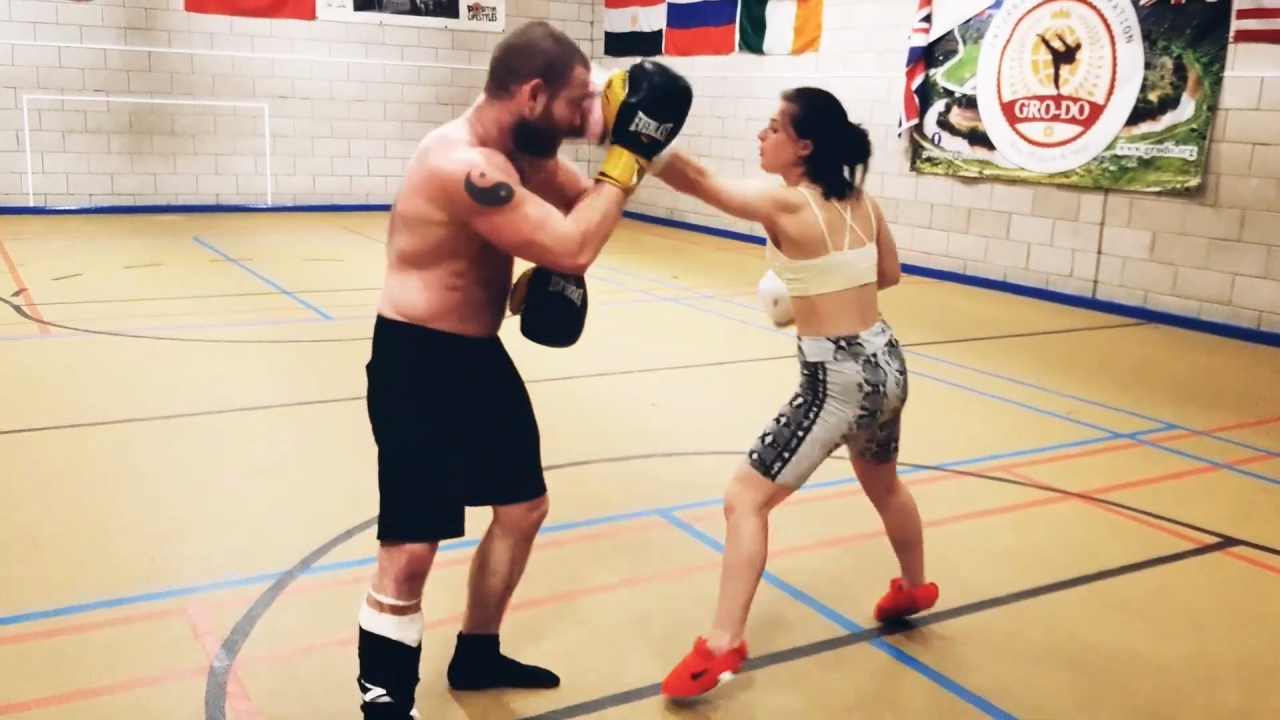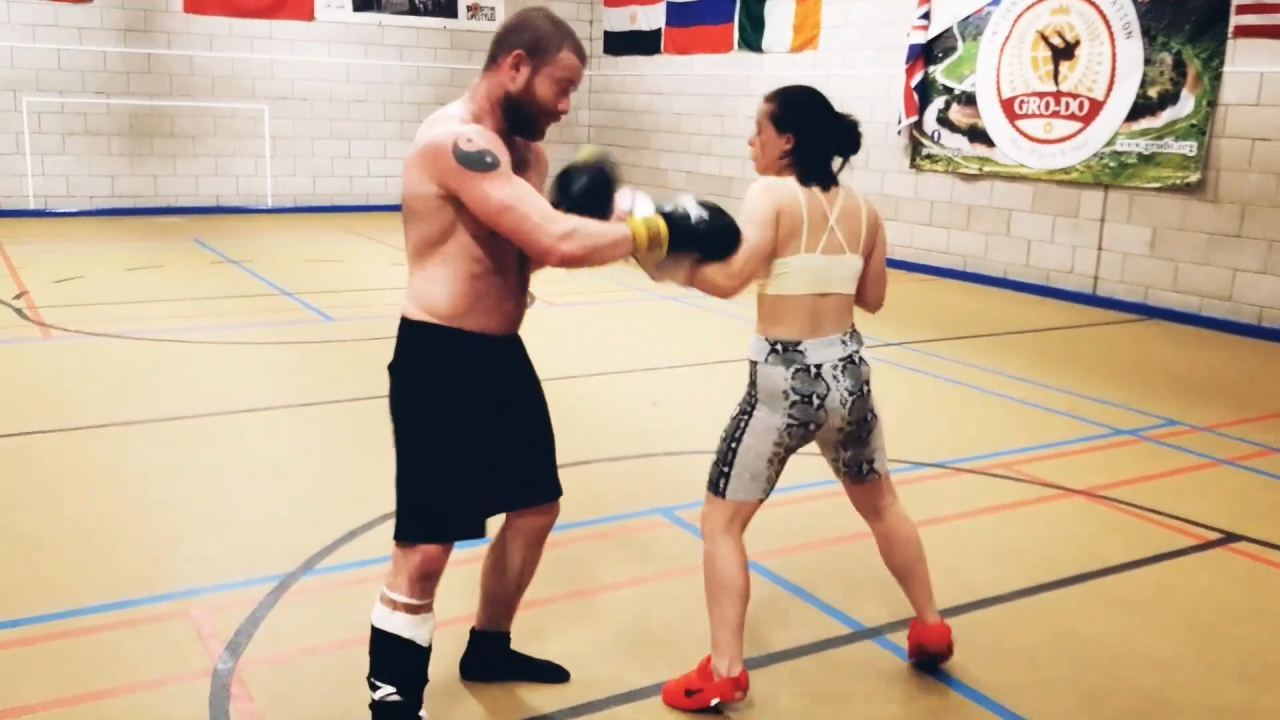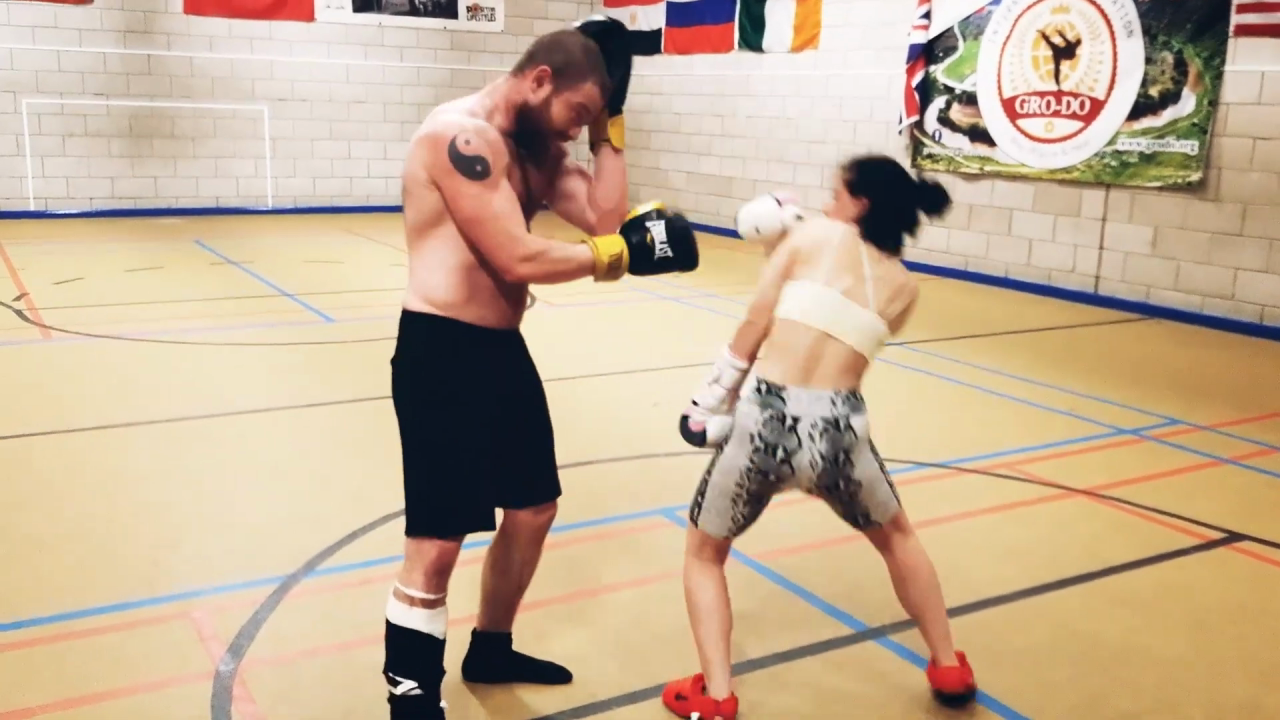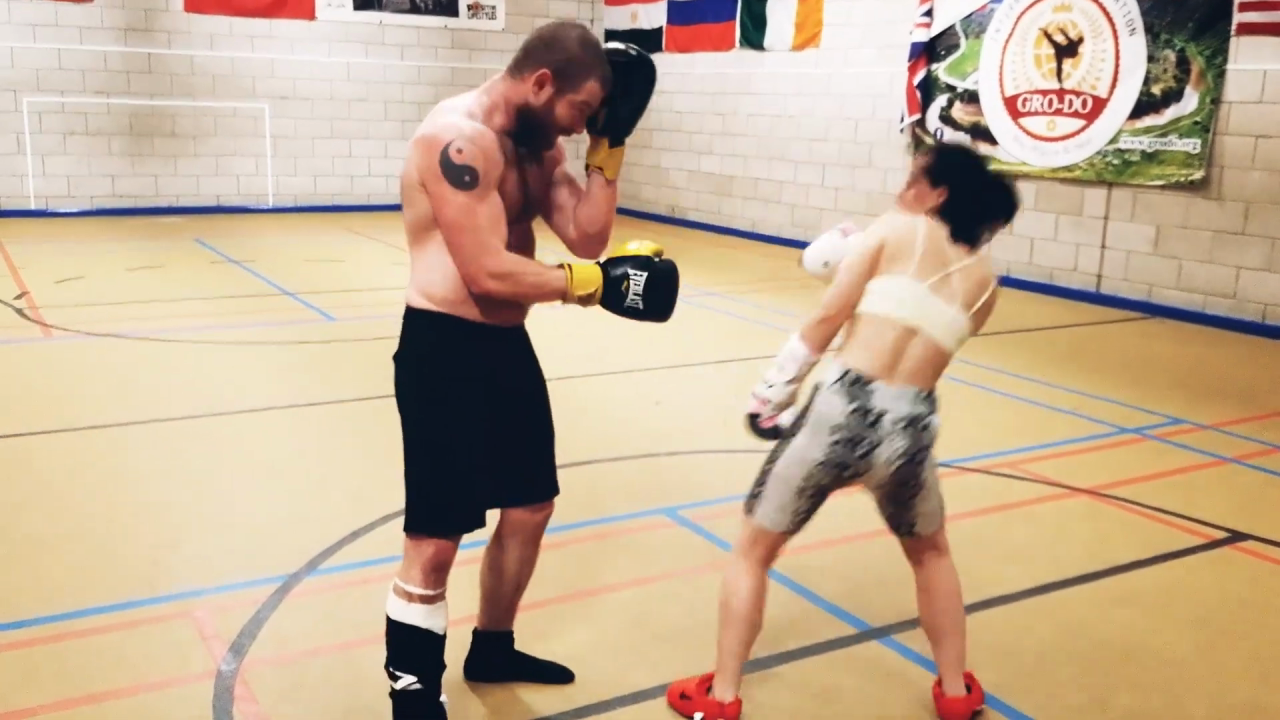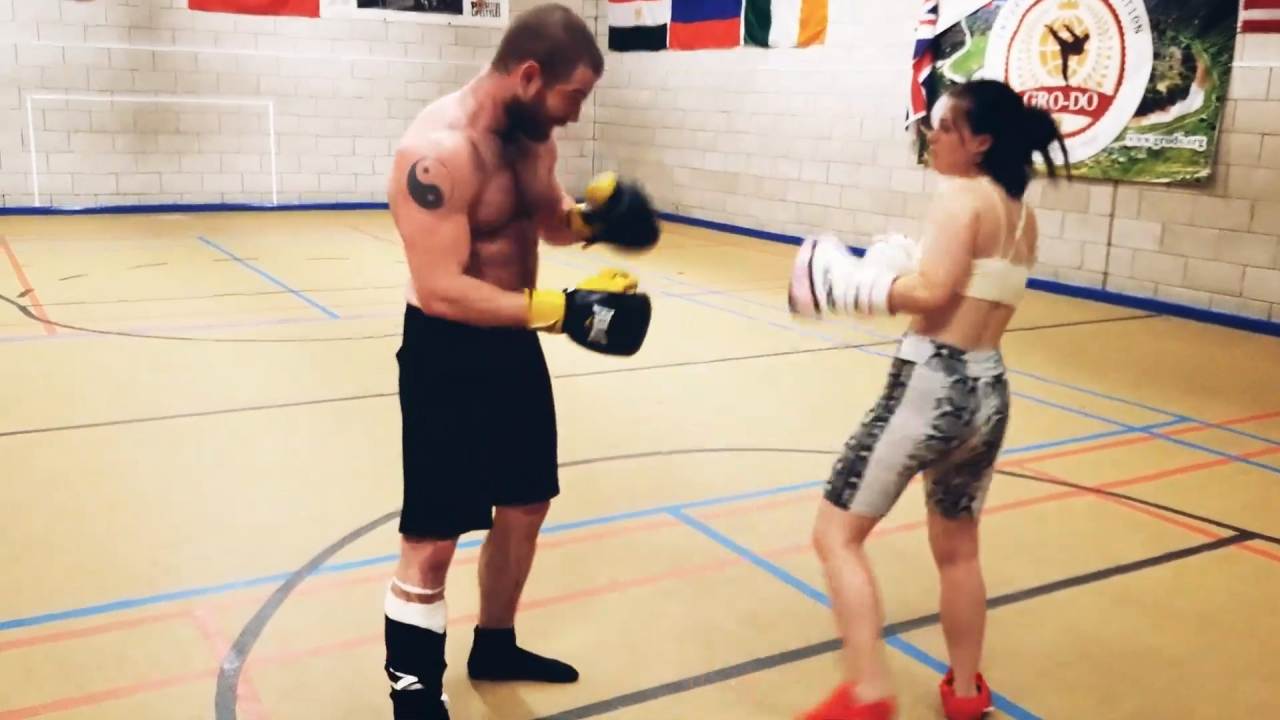
dt=0.2s
person 1, frame 1
left shoulder: (524, 141)
right shoulder: (464, 167)
left elbow: (580, 203)
right elbow: (574, 246)
left wrist: (560, 277)
right wrist: (629, 154)
left hip: (481, 353)
right hip: (416, 365)
left knee: (523, 508)
right knee: (410, 550)
left ankle: (476, 653)
person 1, frame 2
left shoulder: (519, 141)
right shoulder: (456, 141)
left elbow: (539, 238)
right elbow: (557, 243)
right wrist: (660, 230)
left hip: (501, 355)
right hip: (439, 364)
left knee: (535, 510)
right knee: (425, 551)
left ankle: (488, 648)
person 1, frame 3
left shoulder: (540, 150)
right shoulder: (462, 134)
left elbow: (600, 217)
right elbow: (519, 257)
left wrist: (612, 122)
right wrist: (624, 251)
left hip: (503, 349)
right hip: (441, 354)
left knee: (533, 510)
right knee: (435, 545)
left ankle: (490, 650)
person 1, frame 4
left shoulder: (536, 147)
right shoulder: (458, 138)
left elbow: (588, 236)
right elbow: (491, 272)
left wrist: (610, 141)
right wrist: (600, 283)
left hip: (507, 346)
right hip: (444, 352)
left knee: (529, 509)
right knee: (434, 543)
left ankle: (492, 648)
person 1, frame 5
left shoulder: (531, 138)
right shoulder: (440, 148)
left elbow: (550, 225)
right elbow: (440, 288)
left wrist: (595, 214)
right wrist: (563, 309)
left hip: (514, 345)
right hip: (448, 354)
left knee: (526, 507)
right knee: (431, 543)
left ankle: (494, 646)
person 2, frame 1
left shoulder: (784, 201)
right shoulder: (857, 200)
left elbow: (699, 181)
right elbow: (888, 274)
left hip: (836, 382)
right hip: (882, 366)
left knee: (746, 500)
right knee: (884, 486)
left ankle: (722, 648)
right ankle: (913, 588)
person 2, frame 2
left shoulder: (773, 195)
right shoulder: (861, 209)
left elbow: (727, 280)
left wrist: (667, 259)
left hip: (782, 382)
right hip: (848, 374)
left knee: (720, 522)
right knee: (879, 504)
left ankle: (724, 672)
right ankle: (930, 628)
person 2, frame 3
left shoulder: (812, 232)
right shoulder: (903, 288)
left elbow: (755, 326)
left wrist: (714, 397)
left hip: (764, 421)
right hip: (837, 431)
left knee: (703, 553)
right knee: (897, 536)
right ankle: (949, 667)
person 2, frame 4
left shoulder: (894, 230)
right shoulder: (985, 279)
left elbow: (832, 315)
left wrist: (775, 388)
left hip: (841, 414)
right hip: (909, 430)
left knee: (751, 553)
right knee: (931, 553)
person 2, frame 5
left shoulder: (960, 195)
right shoulder: (1023, 215)
left elbow: (931, 297)
left wrist: (845, 284)
right wrist: (909, 267)
left hip: (929, 389)
right hip: (986, 395)
left knee: (836, 536)
right knee: (956, 550)
